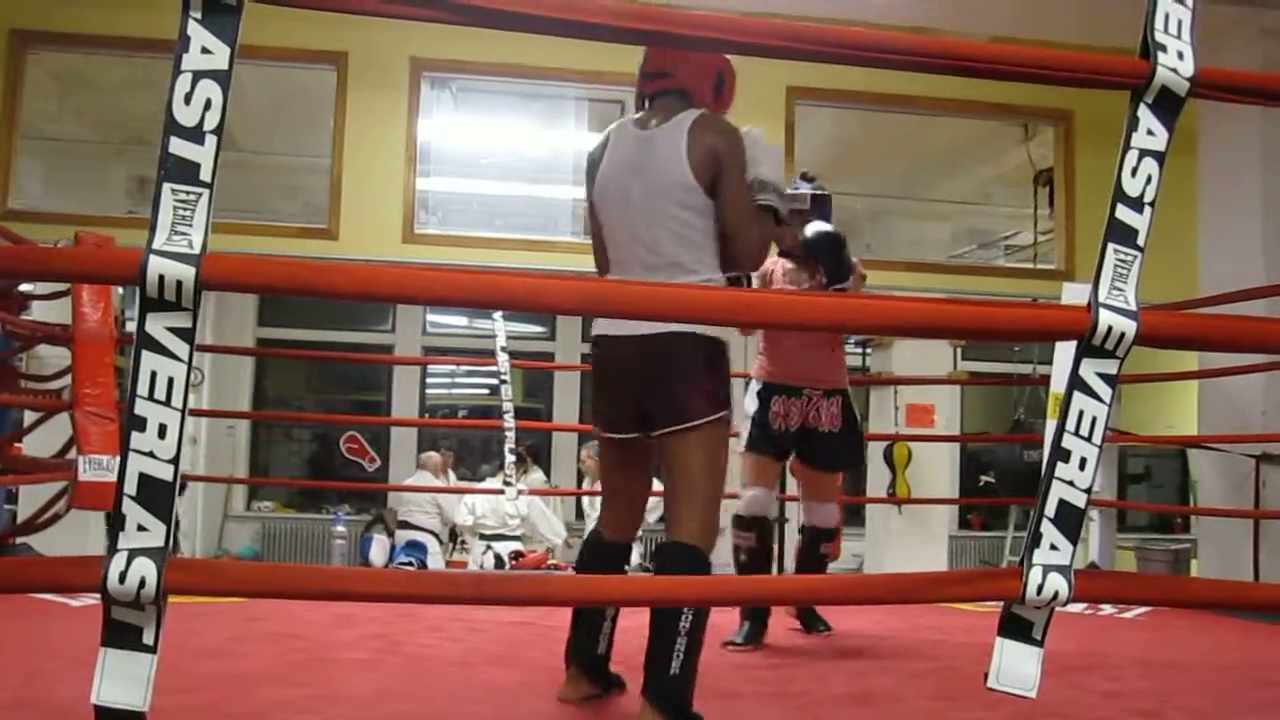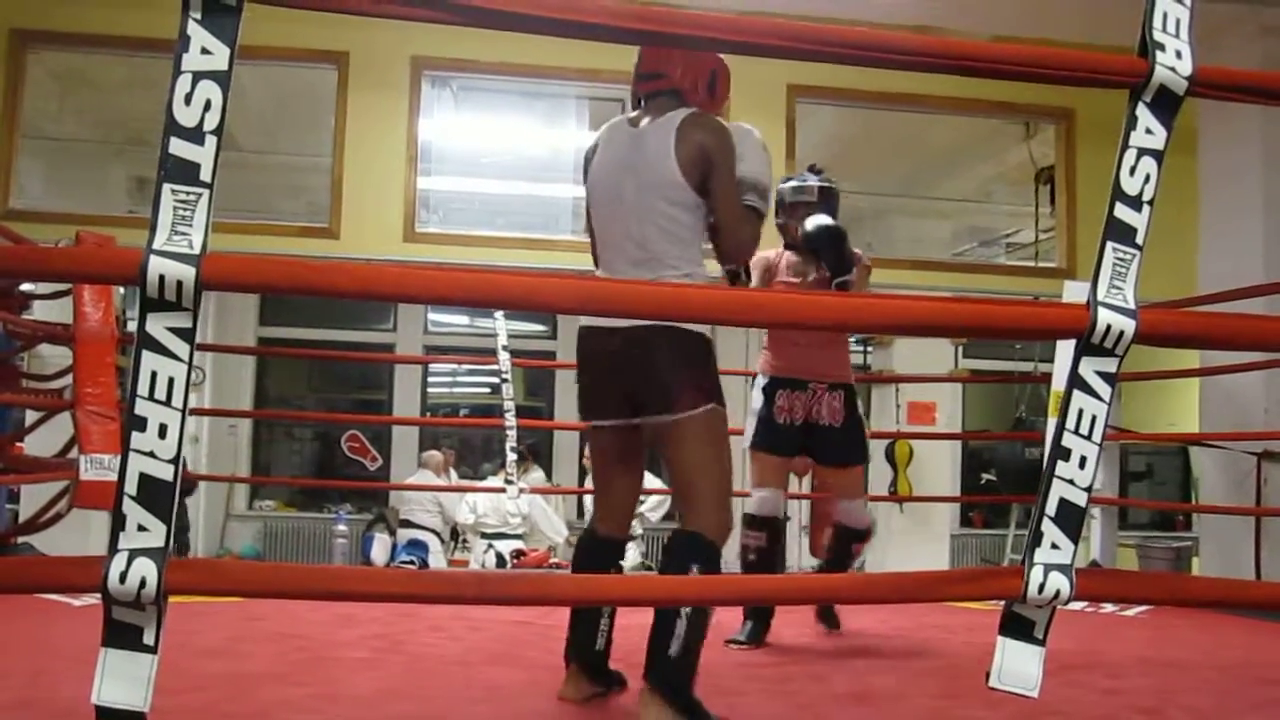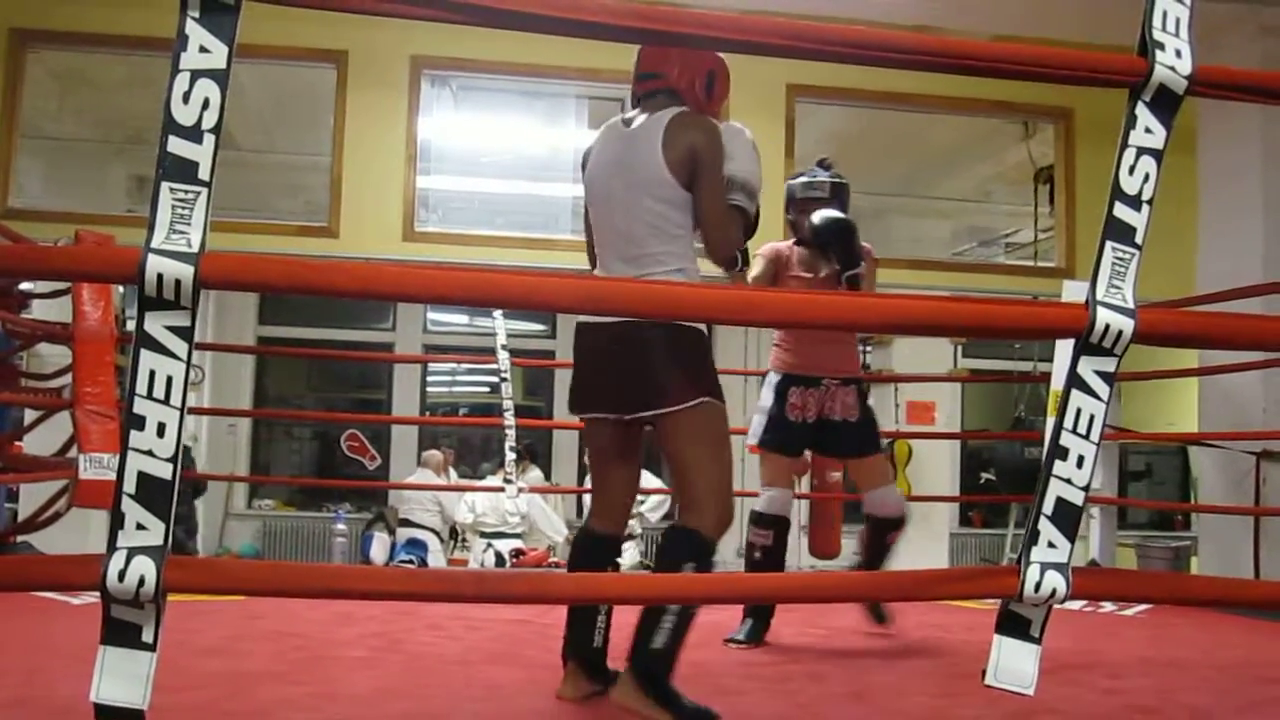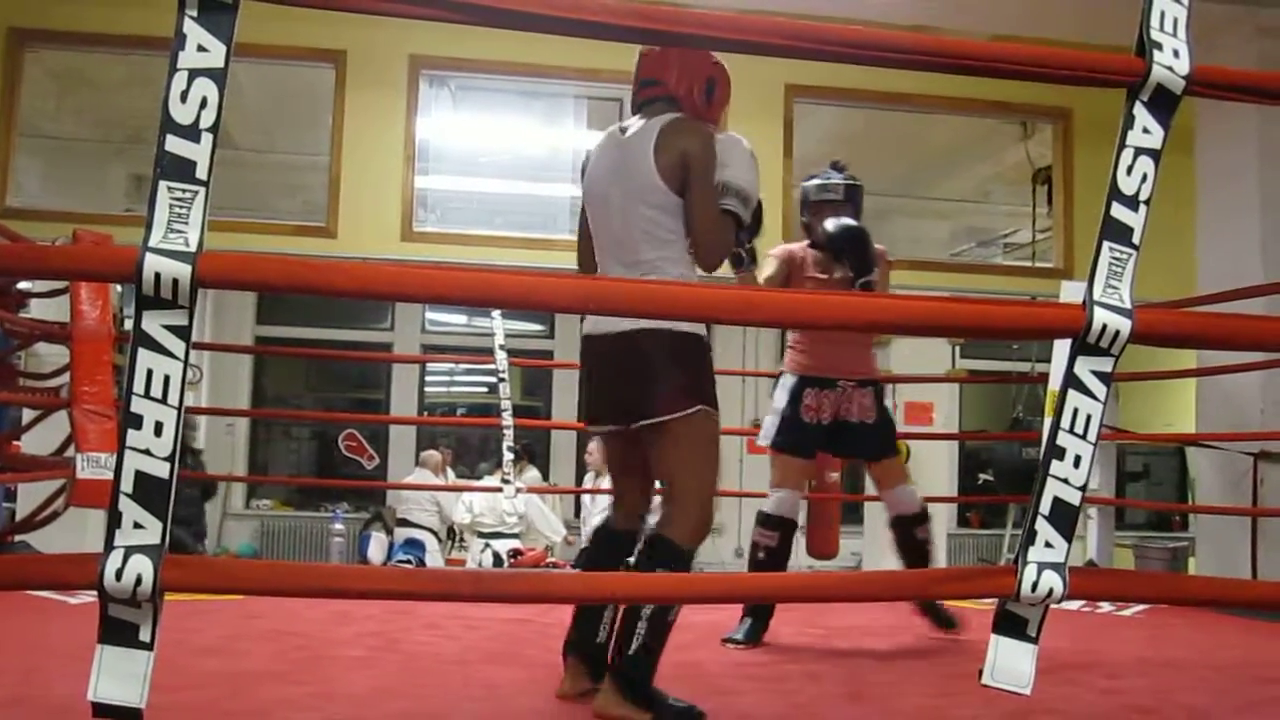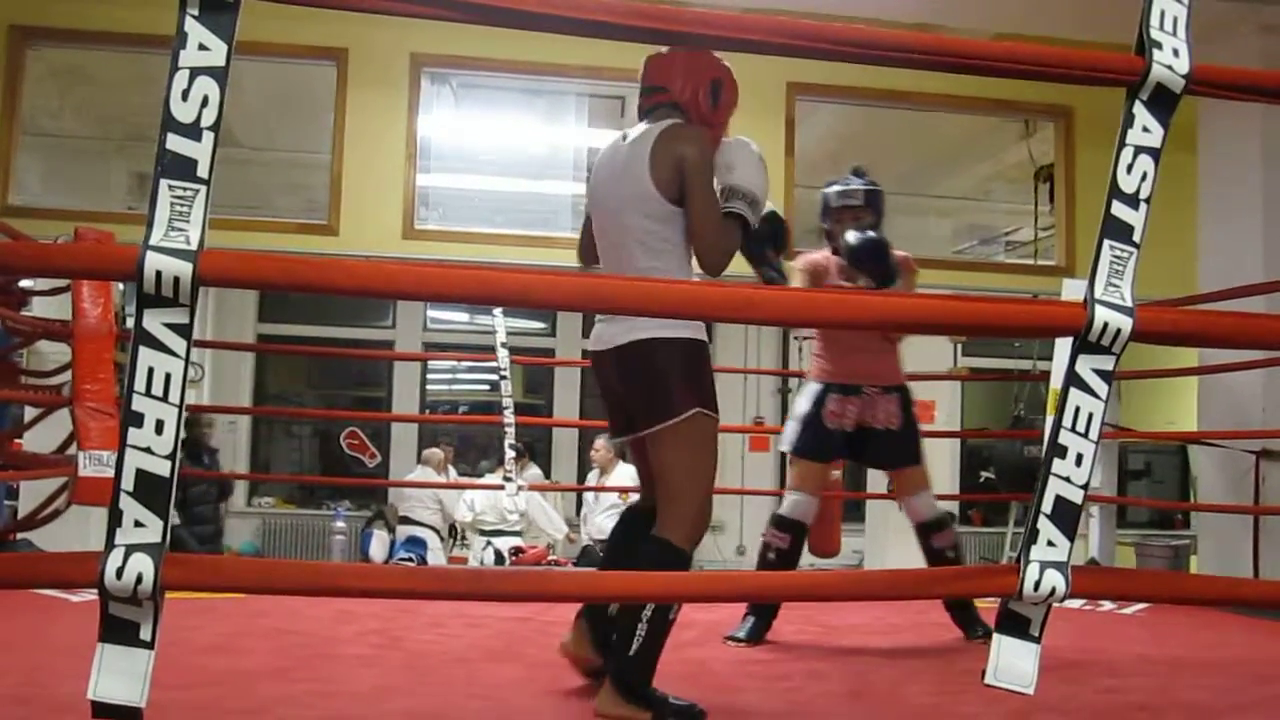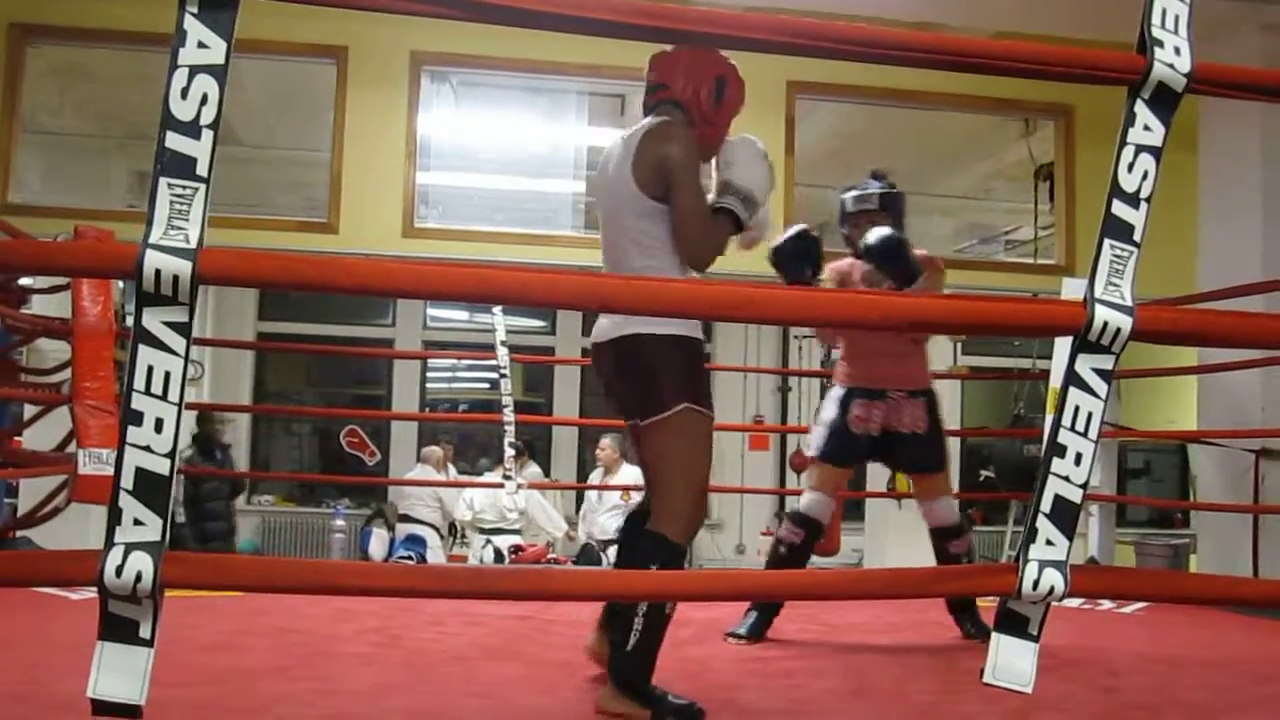
dt=0.1s
person 1, frame 1
left shoulder: (605, 146)
right shoulder: (715, 136)
right elbow: (745, 255)
right wrist: (766, 194)
left hip: (615, 344)
right hip: (685, 344)
left knee: (618, 515)
right knee: (690, 527)
person 1, frame 2
left shoulder: (600, 143)
right shoulder: (705, 134)
right elbow: (735, 251)
right wrist: (752, 191)
left hip: (603, 337)
right hip: (670, 338)
left knee: (611, 510)
right knee: (705, 518)
left ankle: (584, 665)
person 1, frame 3
left shoulder: (602, 142)
right shoulder: (697, 132)
right elbow: (724, 247)
right wrist: (742, 192)
left hip: (598, 334)
right hip: (664, 334)
left knee: (610, 508)
right knee: (706, 510)
left ankle: (582, 664)
person 1, frame 4
left shoulder: (601, 149)
right shoulder: (691, 139)
right elbow: (710, 252)
right wrist: (739, 200)
left hip: (605, 341)
right hip: (665, 340)
left knee: (629, 506)
right knee: (687, 519)
left ankle: (583, 661)
person 1, frame 5
left shoulder: (614, 153)
right shoulder: (683, 144)
right elbow: (713, 256)
right wrist: (740, 200)
left hip: (614, 343)
right hip: (664, 346)
left knee: (660, 498)
right knee: (683, 519)
left ankle: (593, 629)
person 1, frame 6
left shoulder: (621, 149)
right shoulder: (674, 140)
right elbow: (698, 251)
right wrist: (738, 199)
left hip: (617, 340)
right hip: (659, 341)
left knee: (665, 495)
right knee: (679, 514)
left ankle: (614, 627)
person 2, frame 1
left shoulder: (847, 270)
right shoulder: (768, 271)
left wrist: (837, 275)
left hip: (828, 400)
right hip: (773, 394)
left knee: (822, 508)
right knee: (756, 499)
left ankle: (805, 600)
right ankle: (754, 616)
person 2, frame 2
left shoulder: (852, 262)
right shoulder: (769, 261)
left wrist: (840, 269)
left hip: (832, 394)
right hip: (777, 388)
left knee: (853, 509)
right knee: (765, 499)
right ankle: (756, 615)
person 2, frame 3
left shoulder: (861, 255)
right shoulder: (778, 255)
left wrist: (848, 265)
left hip: (844, 388)
right hip: (789, 385)
left knee: (883, 496)
right knee: (774, 496)
left ankle: (867, 578)
right ankle: (756, 614)
person 2, frame 4
left shoulder: (874, 259)
right shoulder: (791, 257)
left wrist: (863, 271)
right wrist: (743, 258)
left hip: (860, 391)
right hip: (805, 387)
left knee: (903, 495)
right knee: (783, 496)
left ankle: (925, 595)
right ankle: (755, 613)
person 2, frame 5
left shoulder: (897, 265)
right shoulder: (815, 265)
left elbow: (897, 331)
left wrist: (881, 277)
left hip: (885, 396)
right hip: (829, 392)
left knee: (922, 503)
right knee: (798, 500)
left ankle: (961, 607)
right ankle: (759, 611)
person 2, frame 6
left shoulder: (924, 265)
right shoulder: (841, 272)
left elbow: (923, 330)
right elbow: (829, 333)
left wrist: (906, 279)
right wrist: (800, 282)
left hip: (911, 401)
right hip: (855, 397)
left knee: (941, 505)
right knee: (816, 499)
left ankle: (963, 607)
right ankle: (762, 607)
